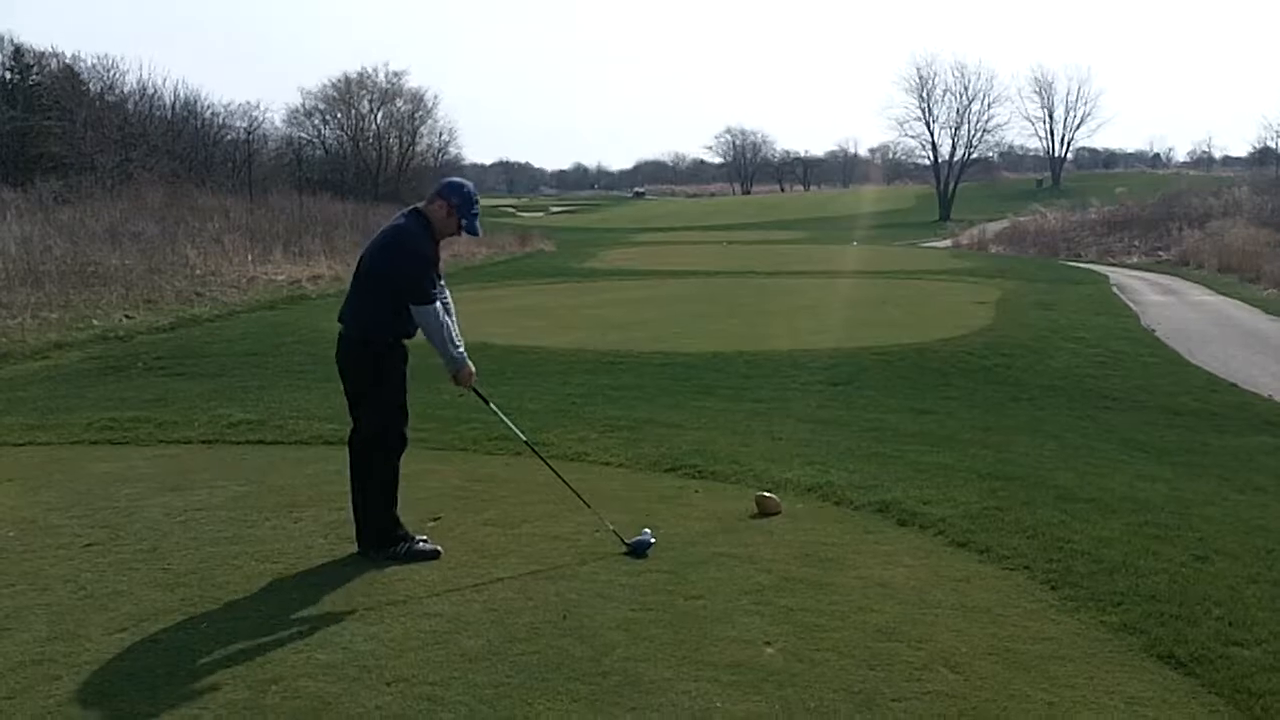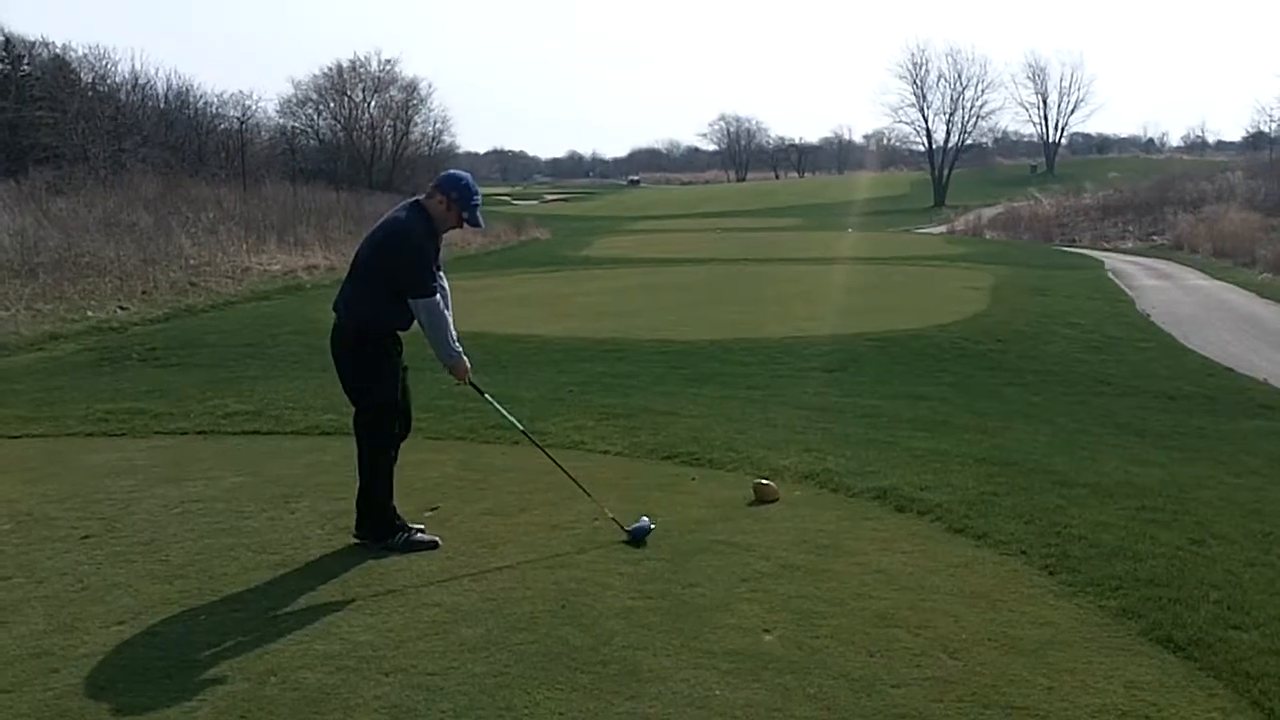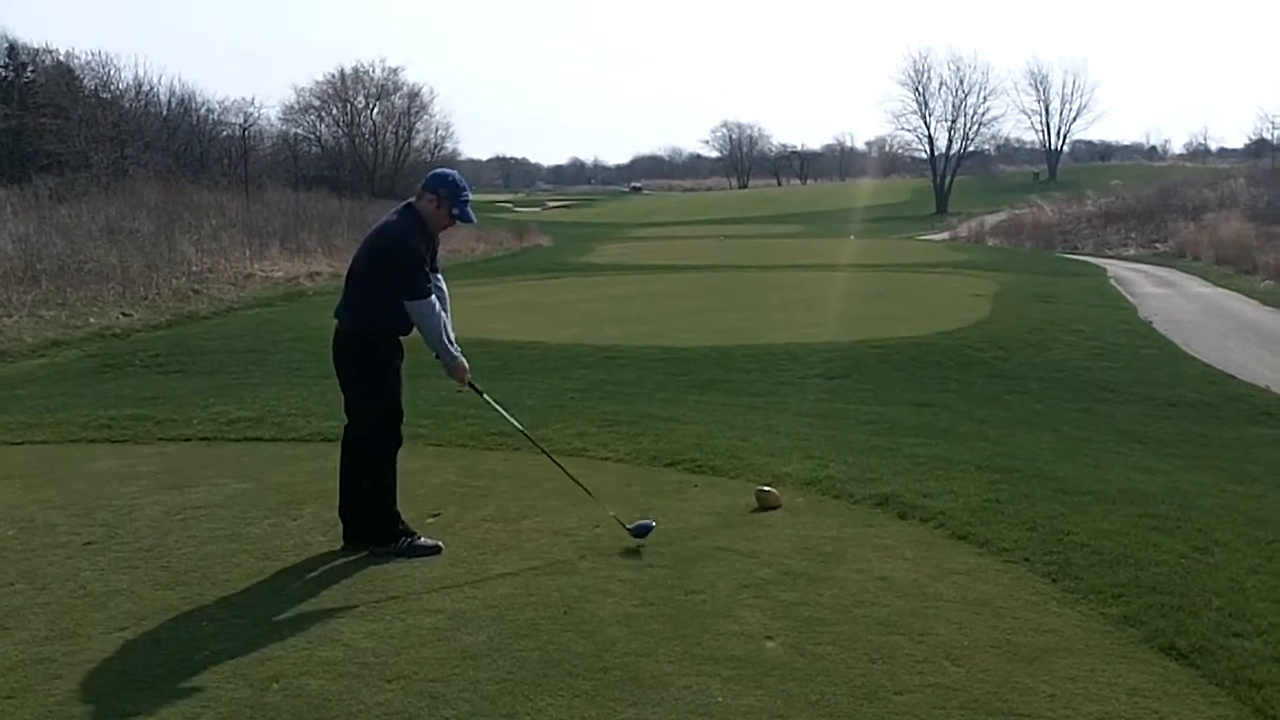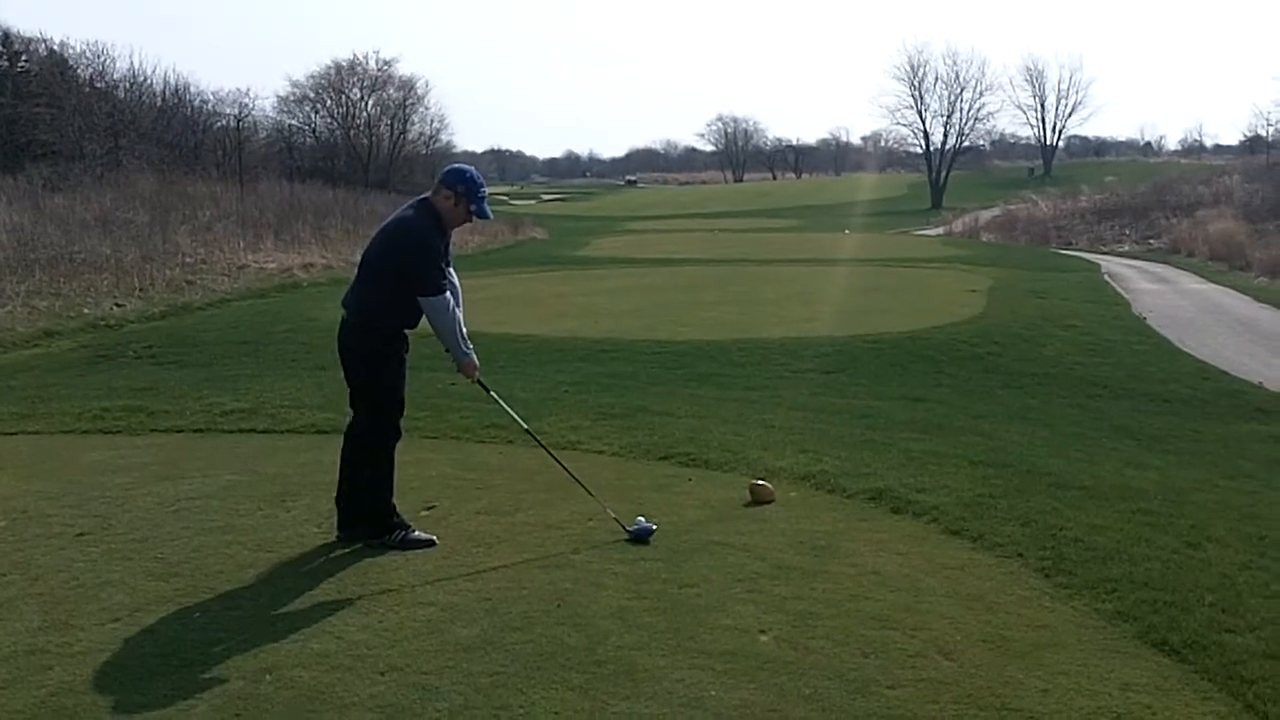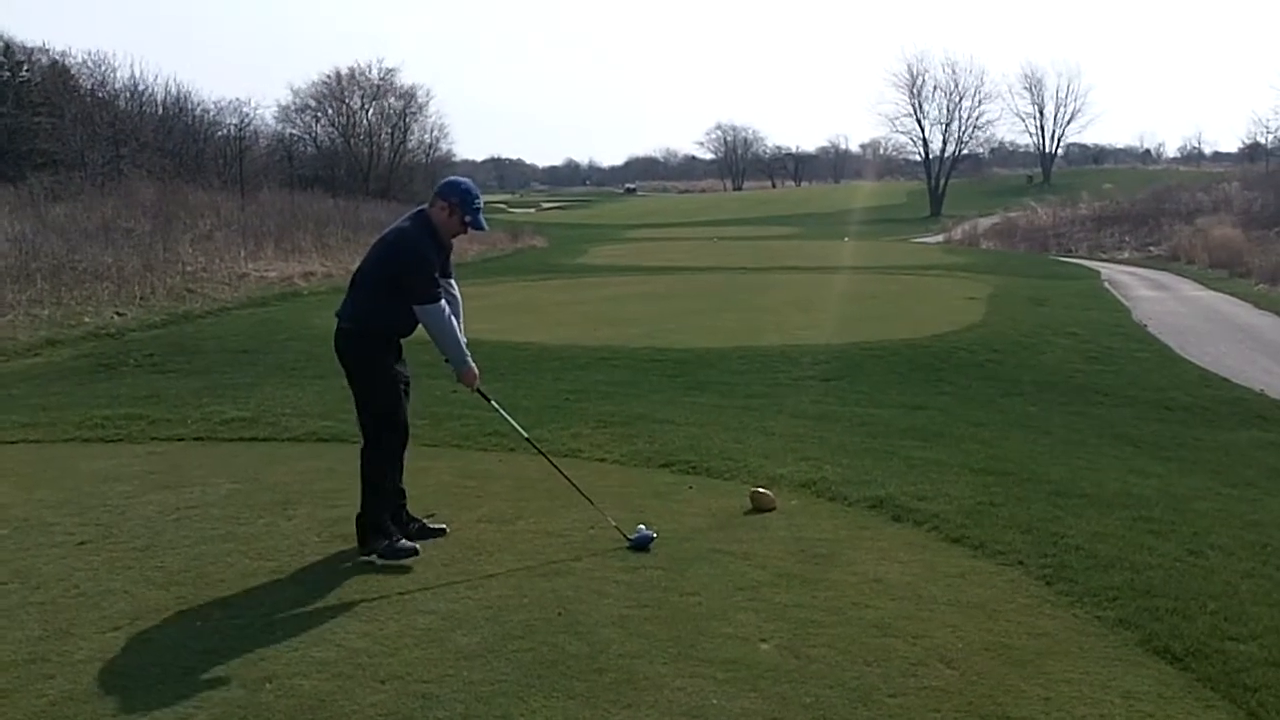
dt=0.7s
person 1, frame 1
left shoulder: (419, 234)
right shoulder: (408, 241)
left elbow: (440, 295)
right elbow: (428, 312)
left wrist: (459, 354)
right wrist: (457, 362)
left hip: (377, 346)
right hip: (368, 349)
left knee: (379, 438)
right knee: (382, 440)
left ankle: (377, 532)
right ankle: (383, 538)
person 1, frame 2
left shoulder: (420, 225)
right shoulder: (407, 234)
left elbow: (438, 287)
right elbow: (428, 306)
left wrist: (453, 349)
right wrist: (453, 357)
left hip: (375, 336)
right hip: (361, 339)
left knee: (394, 423)
right knee: (381, 429)
left ankle: (373, 519)
right ankle: (381, 527)
person 1, frame 3
left shoulder: (420, 231)
right shoulder: (400, 237)
left elbow: (437, 289)
right elbow: (424, 307)
left wrist: (450, 348)
right wrist: (452, 358)
left hip: (370, 341)
right hip: (365, 344)
left knee: (364, 433)
right knee: (381, 435)
left ankle: (359, 528)
right ankle: (386, 532)
person 1, frame 4
left shoulder: (431, 223)
right shoulder: (416, 232)
left elbow: (449, 286)
right elbow: (437, 303)
left wrist: (462, 345)
right wrist: (463, 354)
left hip: (375, 332)
right hip: (371, 335)
left knee: (369, 424)
right knee: (380, 427)
left ankle: (354, 518)
right ankle: (379, 524)
person 1, frame 5
left shoulder: (434, 237)
right shoulder: (411, 242)
left elbow: (449, 295)
right elbow: (434, 312)
left wrist: (459, 355)
right wrist: (463, 363)
left hip: (384, 339)
right hip: (363, 341)
left knee: (395, 430)
right knee: (383, 430)
left ankle: (394, 517)
right ankle: (376, 530)
